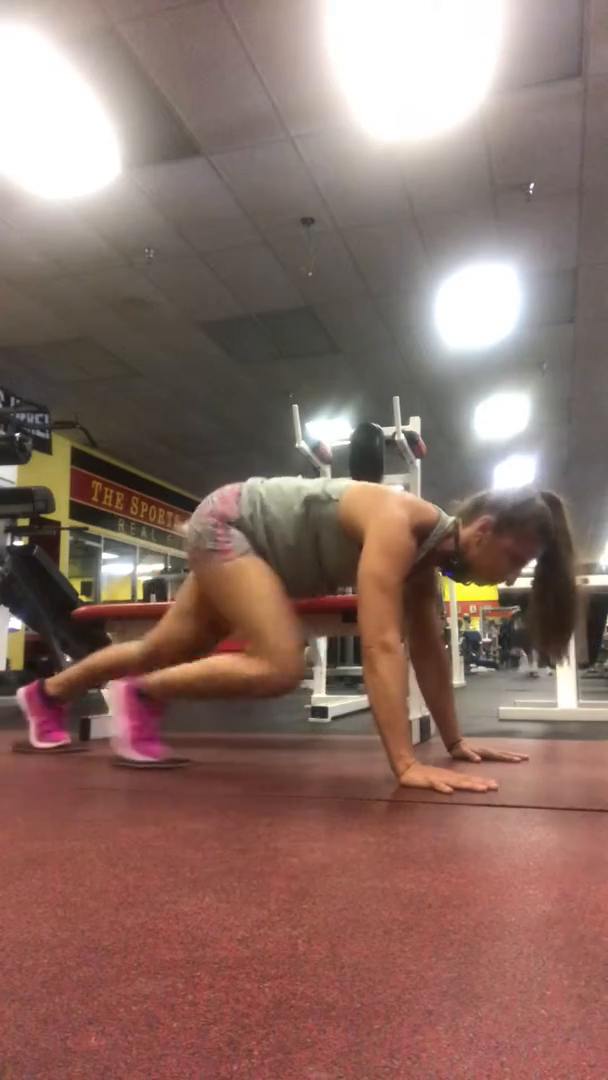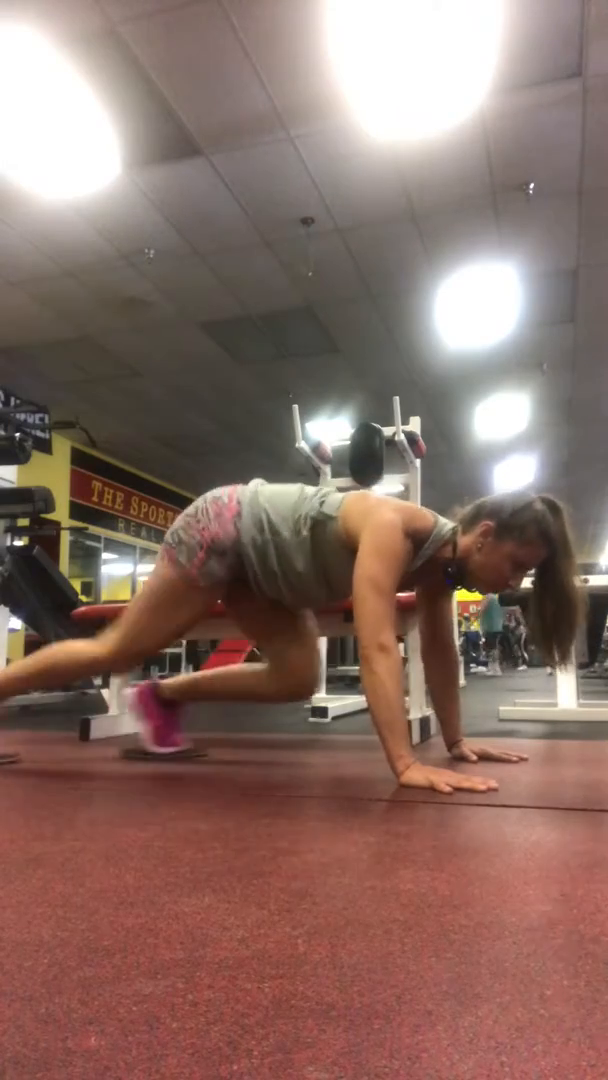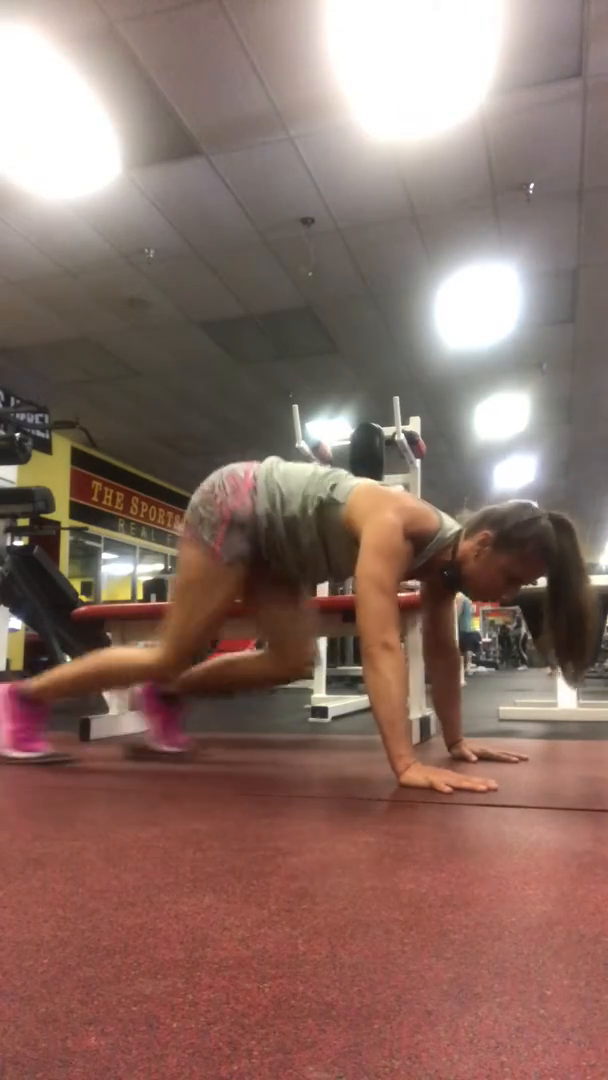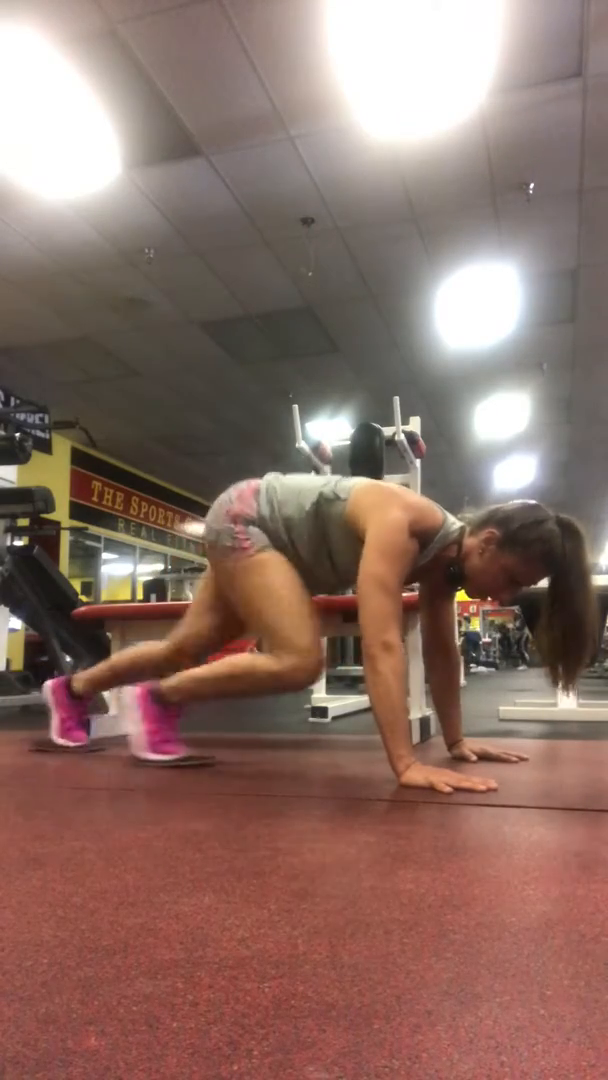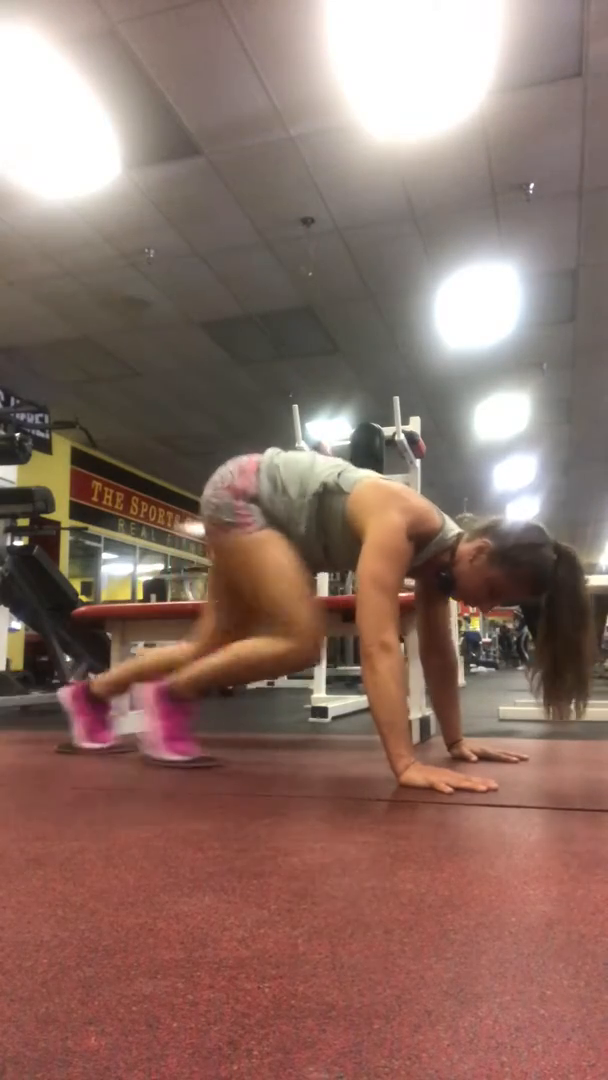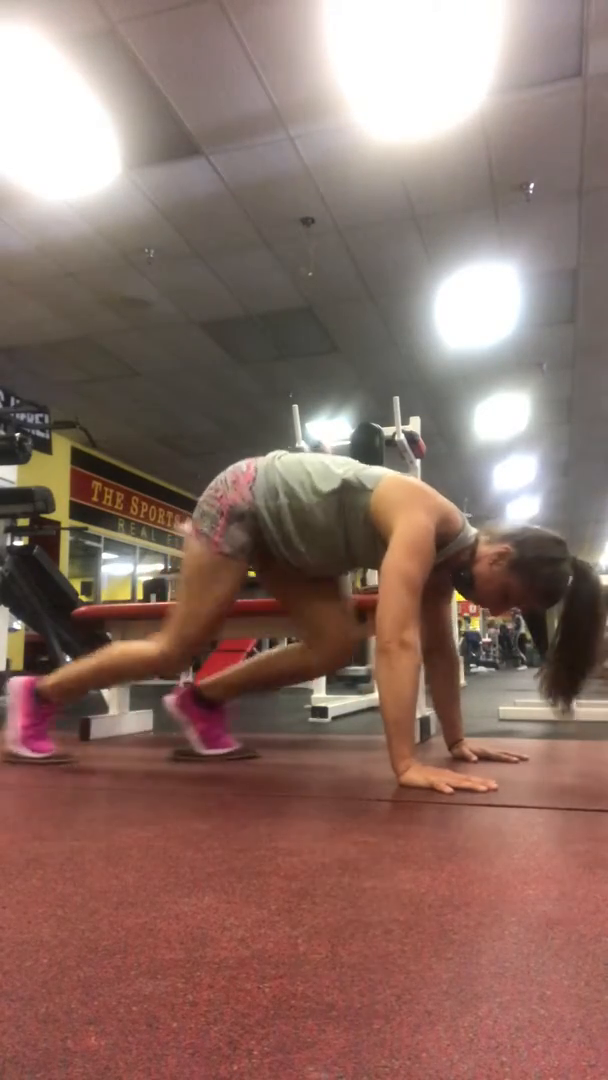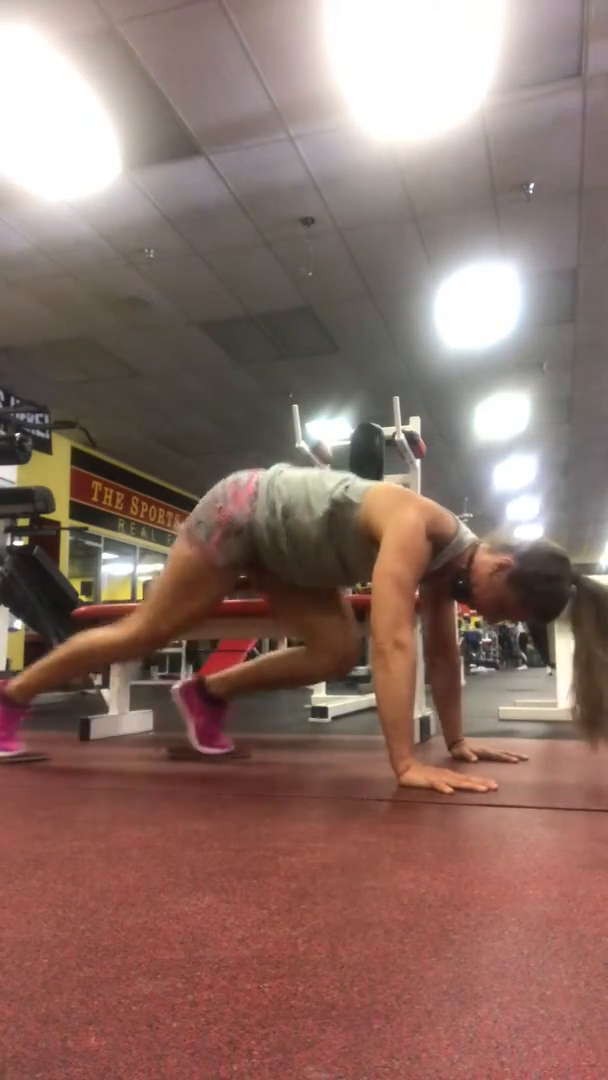
dt=0.7s
person 1, frame 1
left shoulder: (429, 551)
right shoulder: (399, 526)
left elbow: (427, 648)
right elbow: (381, 645)
left wrist: (453, 742)
right wrist: (406, 765)
left hip: (249, 542)
right hip: (226, 523)
left knee: (156, 652)
right knee: (281, 668)
left ankle: (45, 697)
right ankle: (142, 696)
person 1, frame 2
left shoulder: (437, 558)
right shoulder: (395, 531)
left elbow: (439, 651)
right elbow: (378, 648)
left wrist: (456, 743)
right wrist: (406, 765)
left hip: (251, 555)
right hip: (218, 531)
left knee: (298, 680)
right knee: (119, 651)
left ankle: (162, 698)
person 1, frame 3
left shoulder: (444, 552)
right shoulder: (395, 527)
left elbow: (441, 648)
right elbow: (382, 645)
left wrist: (455, 741)
right wrist: (407, 765)
left hip: (268, 533)
right hip: (233, 507)
left knee: (292, 661)
right knee: (173, 655)
left ankle: (166, 696)
person 1, frame 4
left shoulder: (448, 552)
right shoulder: (401, 527)
left elbow: (441, 650)
right elbow: (382, 646)
left wrist: (454, 742)
right wrist: (406, 765)
left hip: (273, 538)
right hip: (243, 517)
left knee: (184, 650)
right knee: (297, 661)
left ankle: (72, 688)
right ankle: (159, 698)
person 1, frame 5
left shoulder: (444, 551)
right shoulder: (396, 527)
left elbow: (438, 649)
right elbow: (380, 646)
left wrist: (456, 741)
right wrist: (406, 764)
left hip: (273, 516)
right hip: (240, 492)
left knee: (211, 647)
right knee: (302, 640)
left ankle: (93, 695)
right ankle: (171, 695)
person 1, frame 6
left shoulder: (451, 552)
right shoulder: (423, 532)
left elbow: (439, 647)
right elbow: (402, 641)
left wrist: (456, 742)
right wrist: (405, 766)
left hip: (282, 528)
right hip: (245, 503)
left knee: (335, 647)
right knee: (176, 647)
left ankle: (203, 699)
person 1, frame 7
left shoulder: (446, 559)
right shoulder: (415, 530)
left elbow: (442, 651)
right elbow: (393, 645)
left wrist: (456, 743)
right wrist: (406, 765)
left hip: (275, 540)
right hip: (240, 512)
left knee: (337, 653)
right knee: (138, 637)
left ankle: (206, 695)
